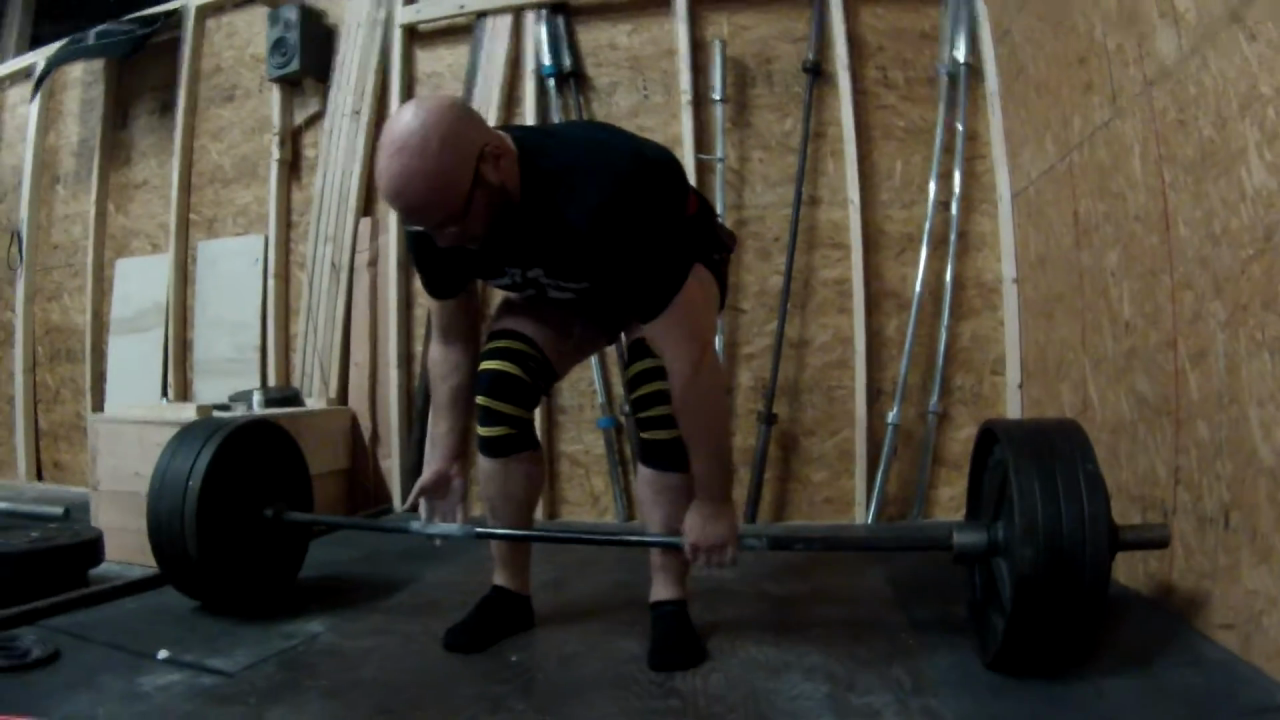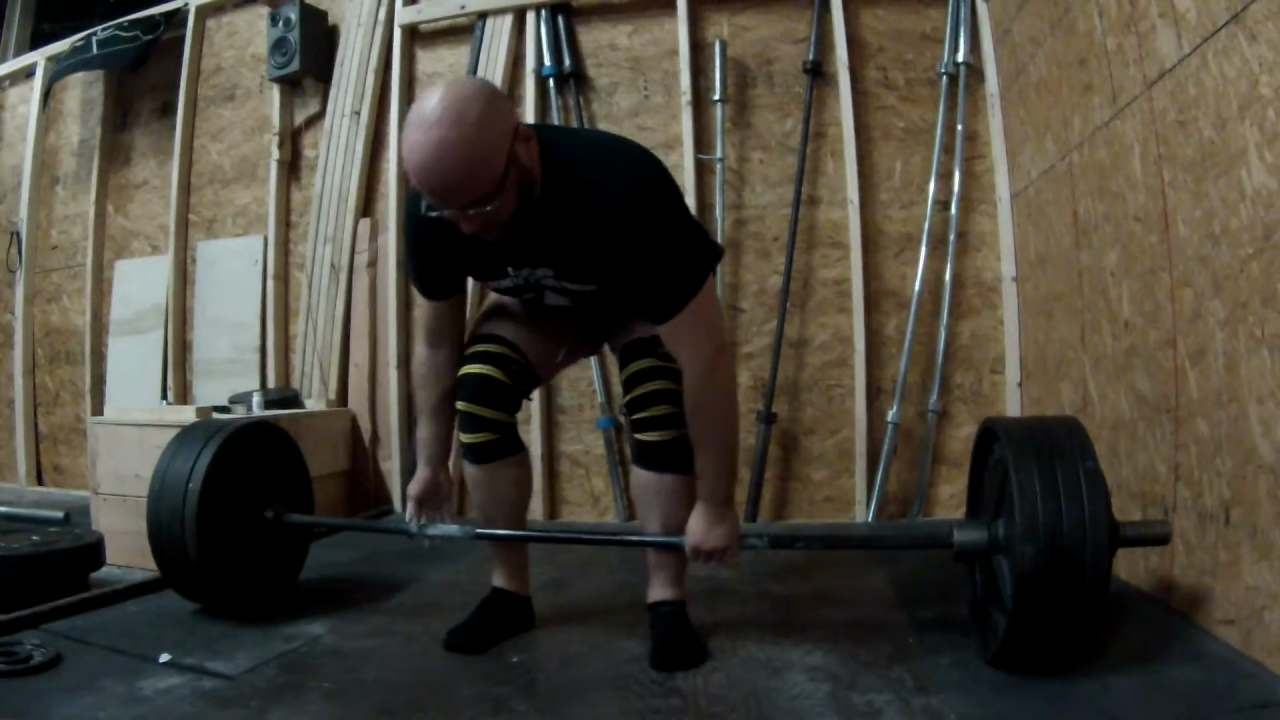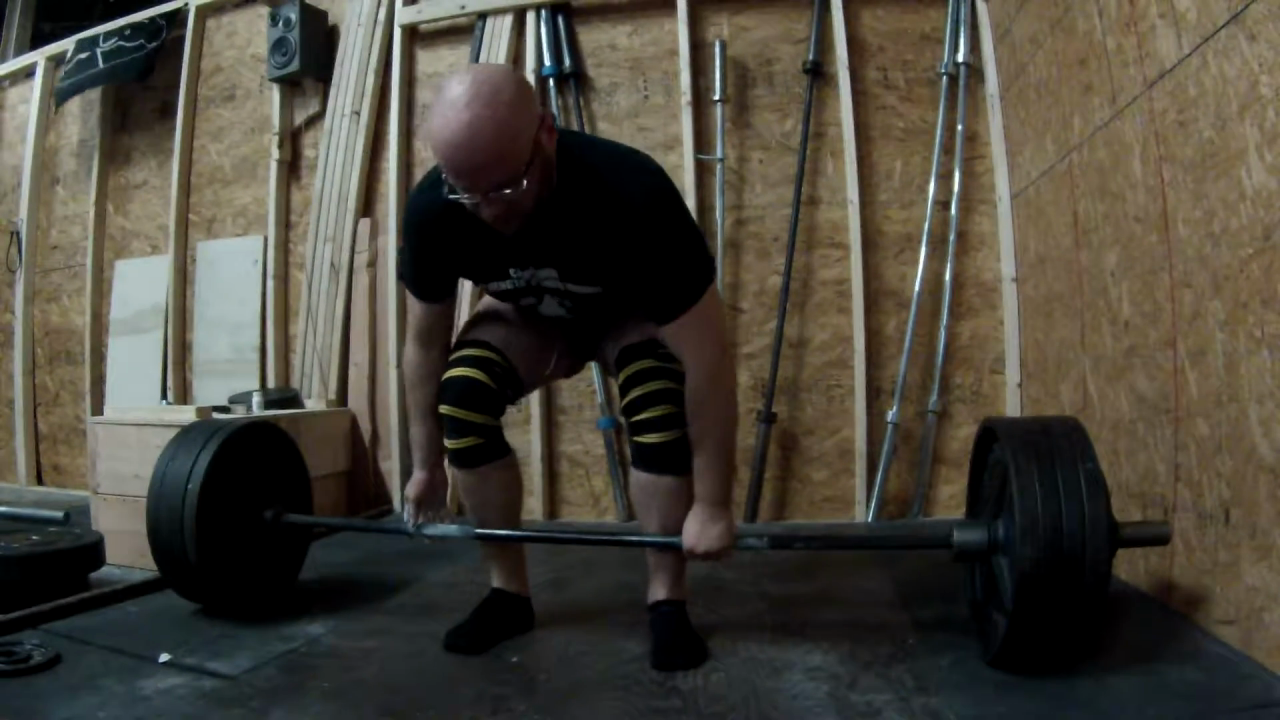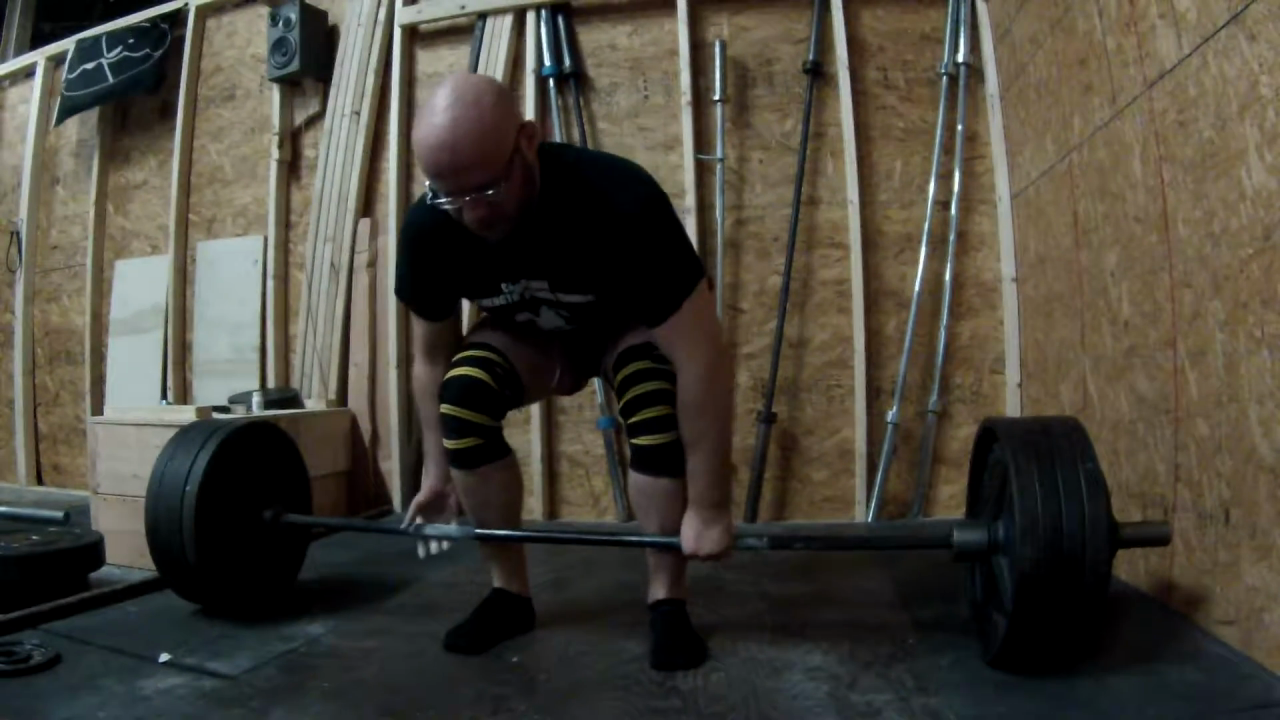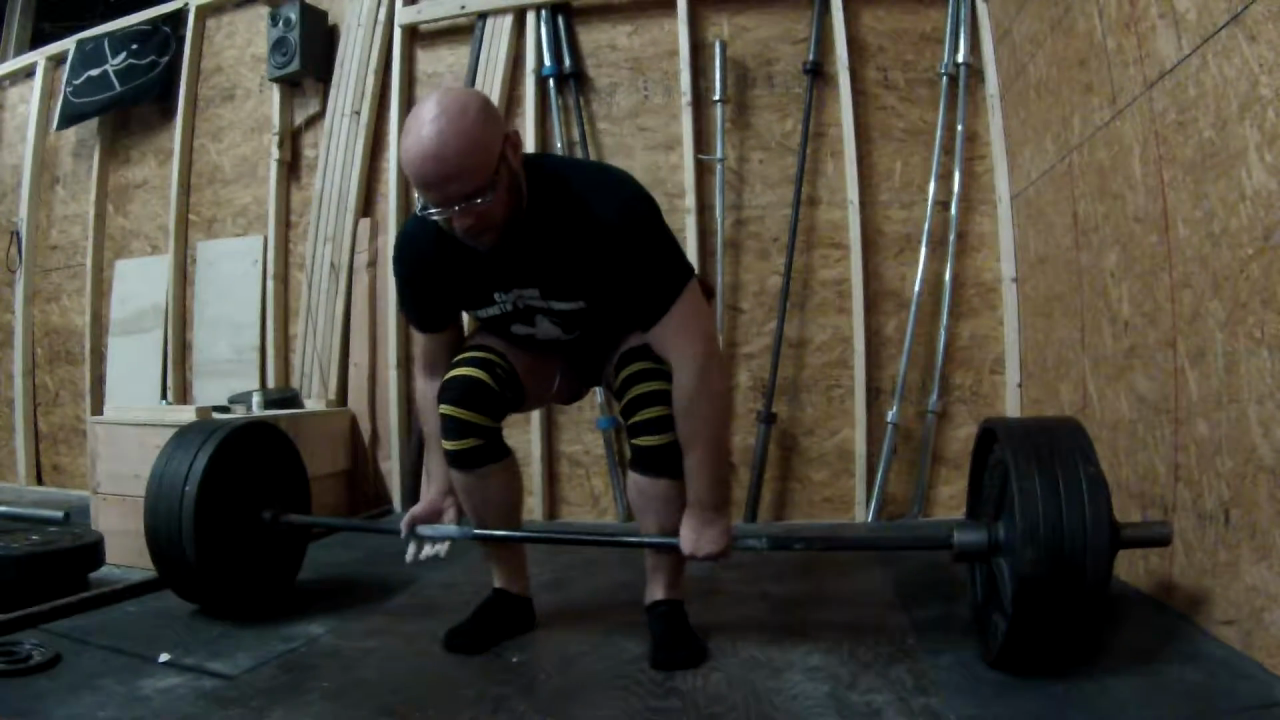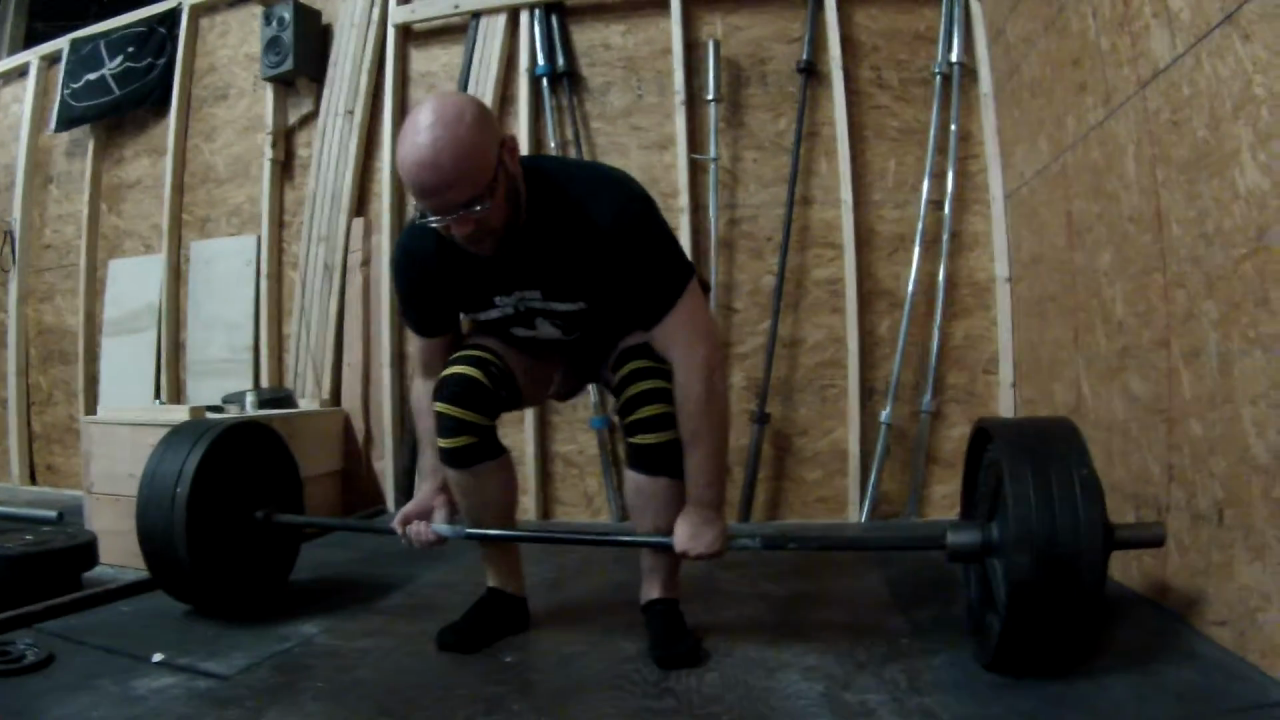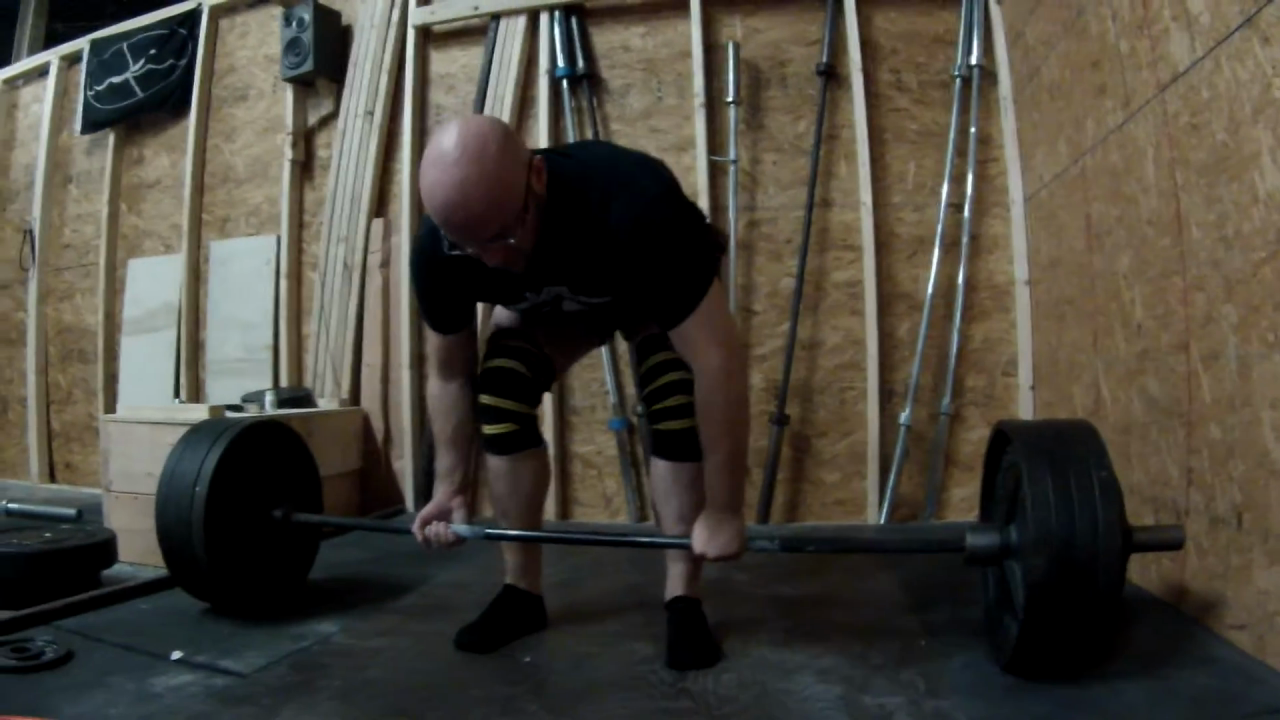
dt=0.3s
person 1, frame 1
left shoulder: (604, 194)
right shoulder: (435, 211)
left elbow: (692, 360)
right elbow: (451, 340)
left wrist: (712, 502)
right wrist: (444, 456)
left hip: (675, 262)
right hip: (554, 287)
left knee: (661, 405)
right knee: (496, 393)
left ankle: (668, 601)
right ankle: (510, 591)
person 1, frame 2
left shoulder: (622, 193)
right shoulder: (434, 213)
left elbow: (706, 359)
right elbow: (437, 343)
left wrist: (716, 505)
right wrist: (431, 465)
left hip: (647, 293)
right hip: (538, 299)
left knee: (658, 406)
right knee: (479, 395)
left ankle: (666, 599)
right ankle: (509, 591)
person 1, frame 3
left shoulder: (632, 196)
right shoulder: (431, 211)
left elbow: (707, 358)
right elbow: (425, 343)
left wrist: (711, 505)
right wrist: (426, 465)
left hip: (629, 312)
right hip: (528, 315)
left knee: (658, 405)
right knee: (461, 398)
left ankle: (666, 600)
right ankle: (508, 592)
person 1, frame 4
left shoulder: (618, 202)
right shoulder: (427, 230)
left elbow: (702, 359)
right elbow: (431, 357)
left wrist: (707, 508)
right wrist: (437, 474)
left hip: (628, 324)
right hip: (531, 333)
left knee: (656, 404)
right knee: (462, 399)
left ankle: (666, 599)
right ankle: (510, 591)
person 1, frame 5
left shoulder: (606, 208)
right shoulder: (421, 246)
left elbow: (697, 359)
right elbow: (432, 372)
left wrist: (707, 510)
right wrist: (439, 488)
left hip: (628, 334)
right hip: (530, 348)
left knee: (659, 403)
right knee: (461, 401)
left ankle: (664, 599)
right ankle: (511, 592)
person 1, frame 6
left shoulder: (606, 210)
right shoulder: (420, 251)
left elbow: (699, 359)
right elbow: (428, 375)
left wrist: (703, 508)
right wrist: (431, 486)
left hip: (625, 333)
right hip: (524, 346)
left knee: (657, 403)
right knee: (456, 400)
left ankle: (660, 599)
right ankle: (504, 591)
person 1, frame 7
left shoulder: (634, 206)
right shoulder: (438, 249)
left elbow: (719, 364)
right elbow: (448, 373)
left wrist: (723, 512)
right wrist: (449, 488)
left hip: (652, 287)
right hip: (545, 304)
left knee: (676, 405)
right knee: (500, 400)
left ankle: (682, 599)
right ankle: (521, 590)
